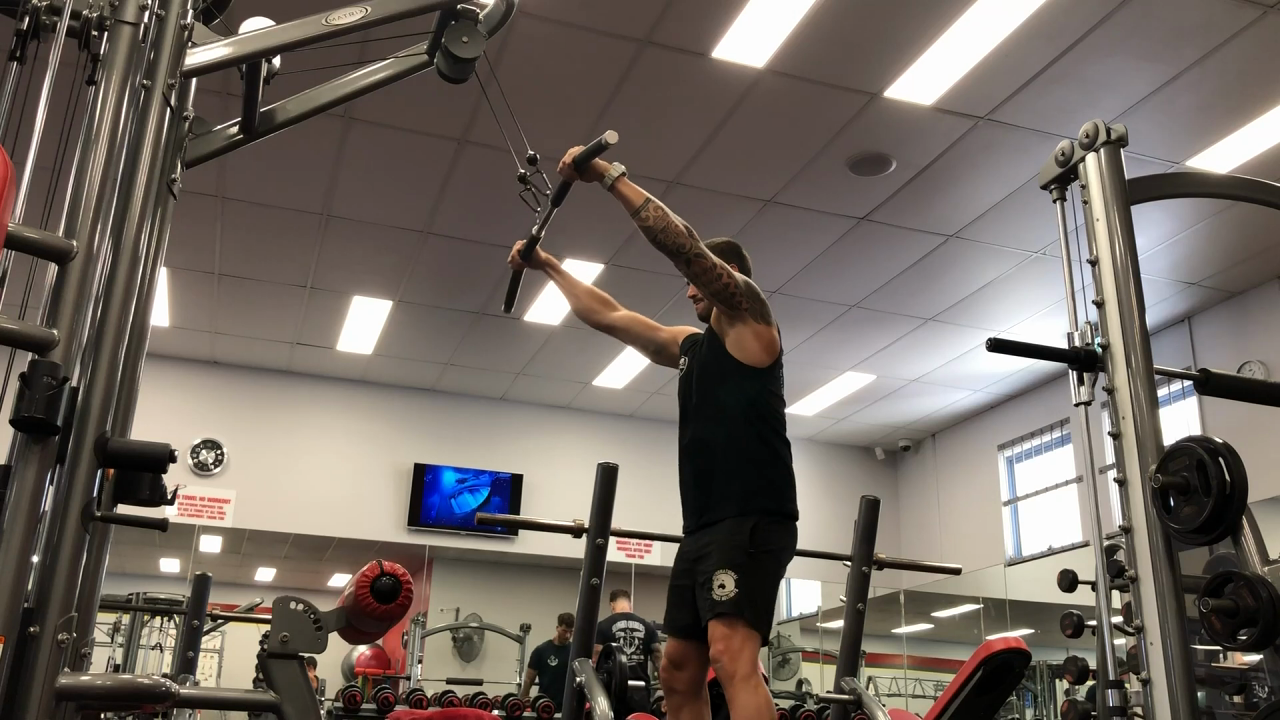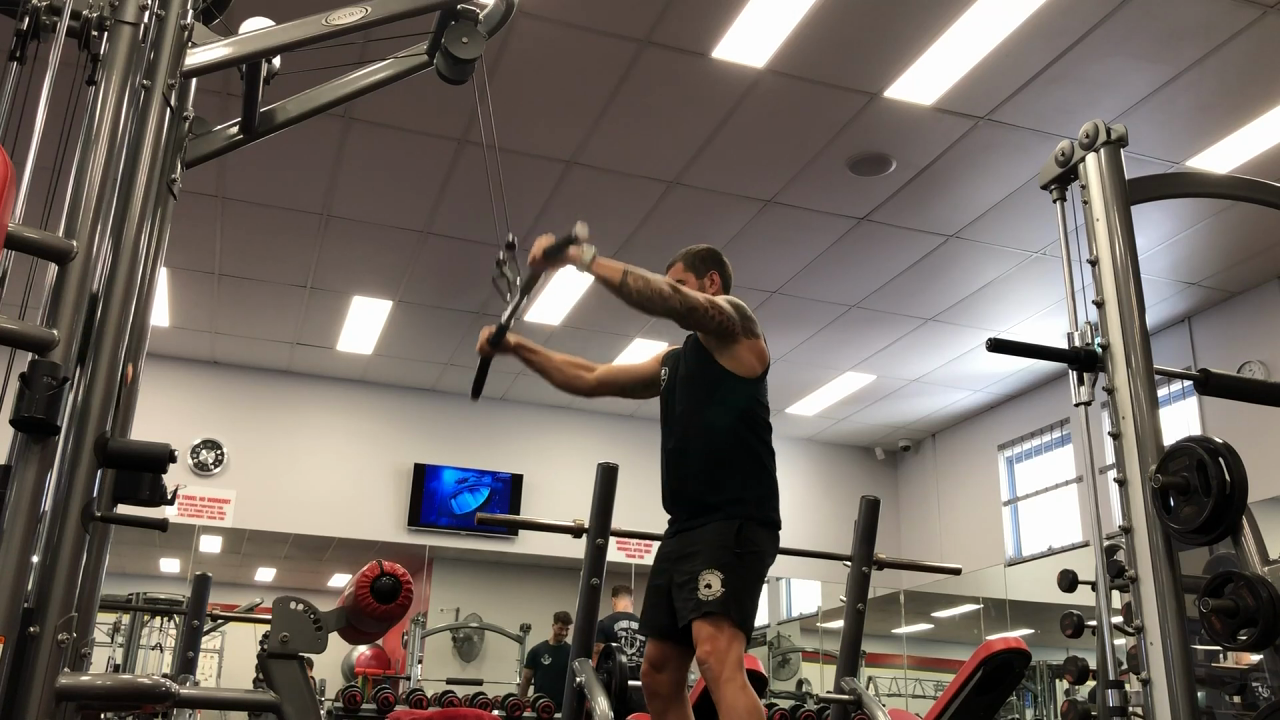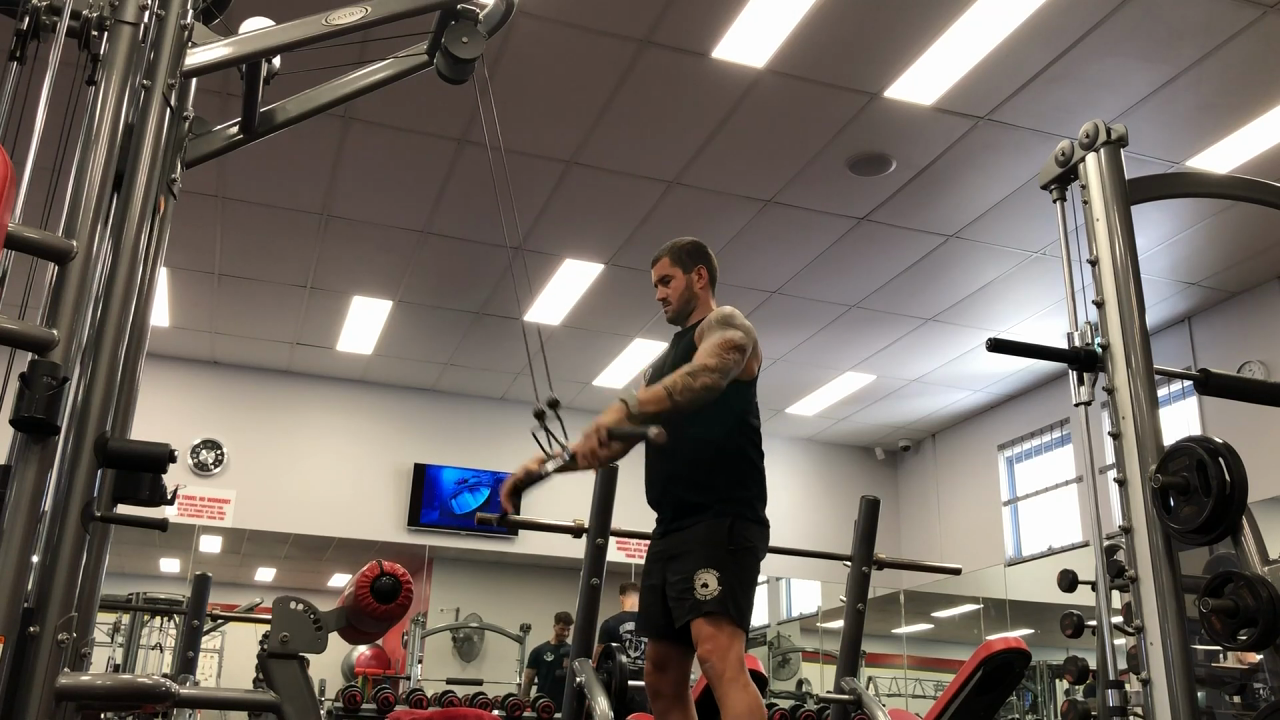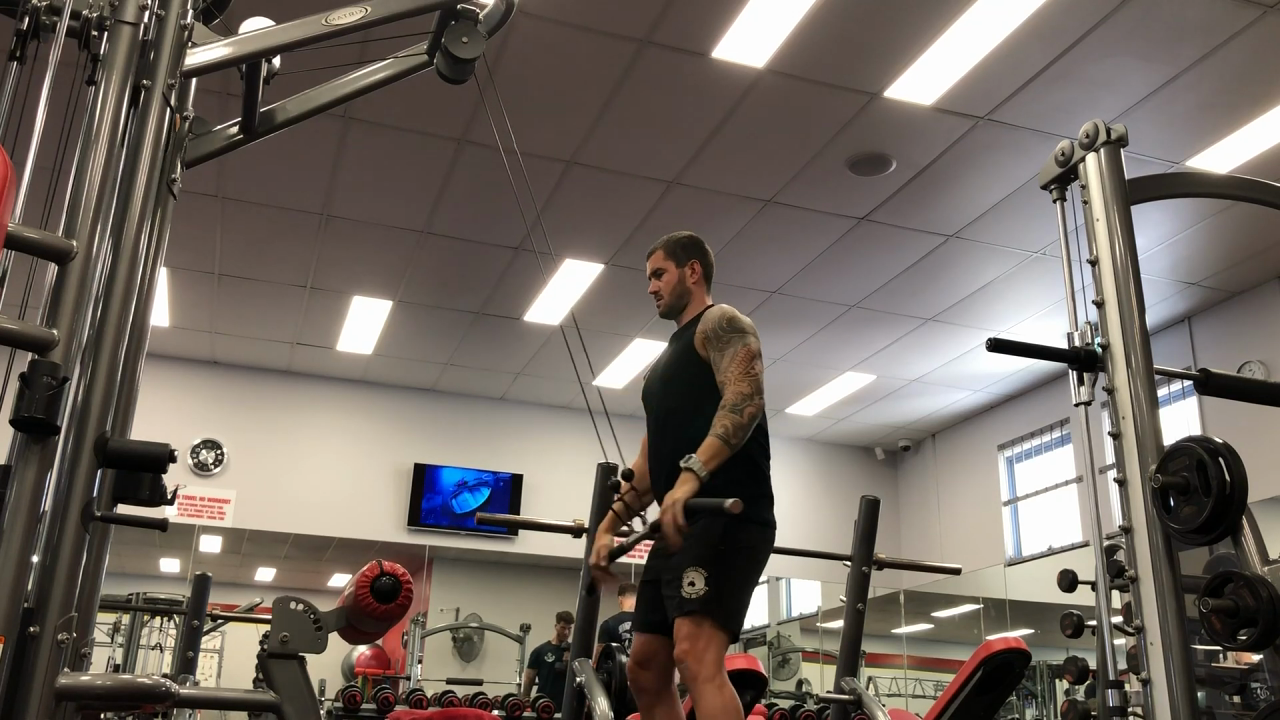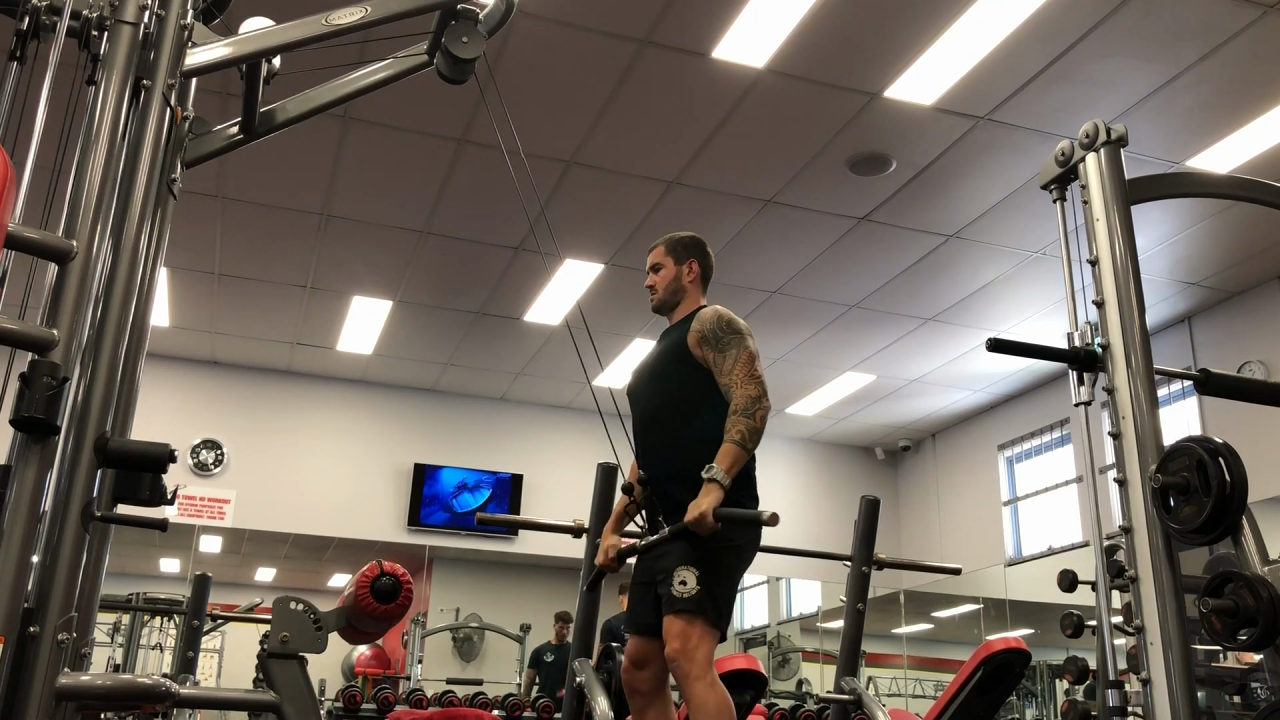
dt=0.4s
person 1, frame 1
left shoulder: (748, 316)
right shoulder: (689, 346)
left elbow: (682, 244)
right elbow: (609, 317)
left wrist: (608, 174)
right wrist: (549, 267)
left hip: (752, 521)
right hip: (704, 528)
left knee: (733, 658)
right knee: (680, 672)
person 1, frame 2
left shoulder: (733, 320)
right shoulder: (673, 361)
left elbow: (658, 294)
right elbow: (592, 379)
left wrist: (577, 254)
right wrist: (518, 346)
left hip: (734, 523)
right hip: (685, 529)
left knee: (718, 658)
right knee: (660, 675)
person 1, frame 3
left shoulder: (726, 325)
right shoulder: (662, 364)
left elbow: (709, 374)
right elbow: (609, 444)
left wrist: (624, 407)
right wrist: (540, 466)
left hip: (723, 521)
right hip: (673, 529)
left knee: (719, 657)
right knee: (663, 677)
person 1, frame 4
left shoulder: (721, 324)
right shoulder: (667, 359)
left elbow: (745, 399)
right elbow: (650, 457)
left wrist: (690, 477)
right wrist: (610, 524)
left hip: (725, 519)
right hip: (677, 527)
left knee: (696, 658)
right knee: (646, 667)
person 1, frame 5
left shoulder: (714, 324)
right shoulder: (660, 355)
left elbow: (752, 400)
left wrist: (714, 483)
right wrist: (614, 525)
left hip: (714, 521)
right hip: (669, 529)
left knee: (686, 654)
right knee: (640, 671)
